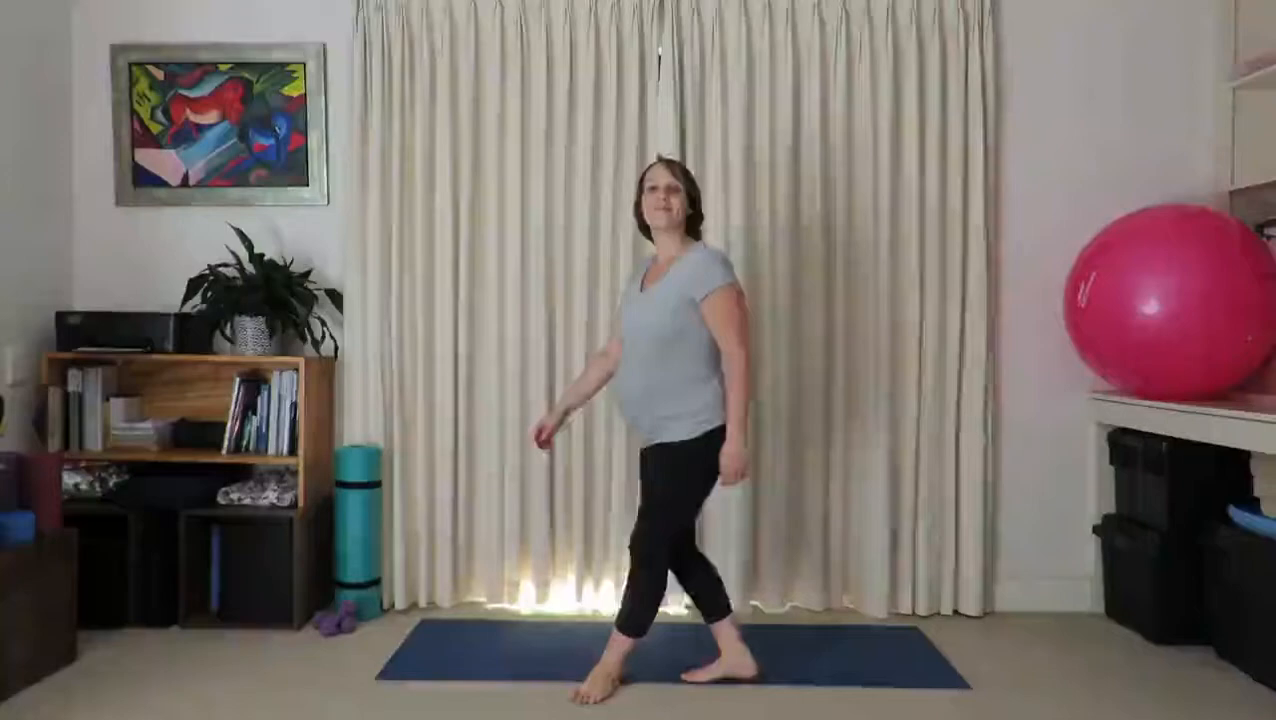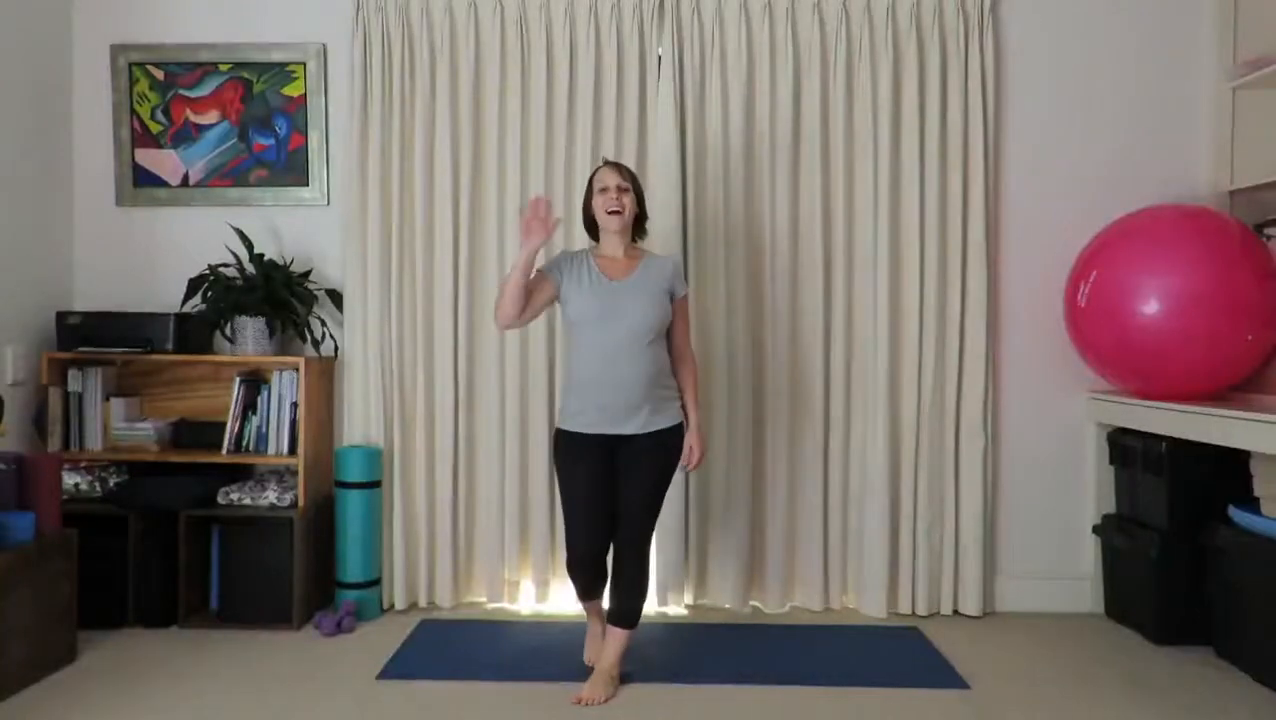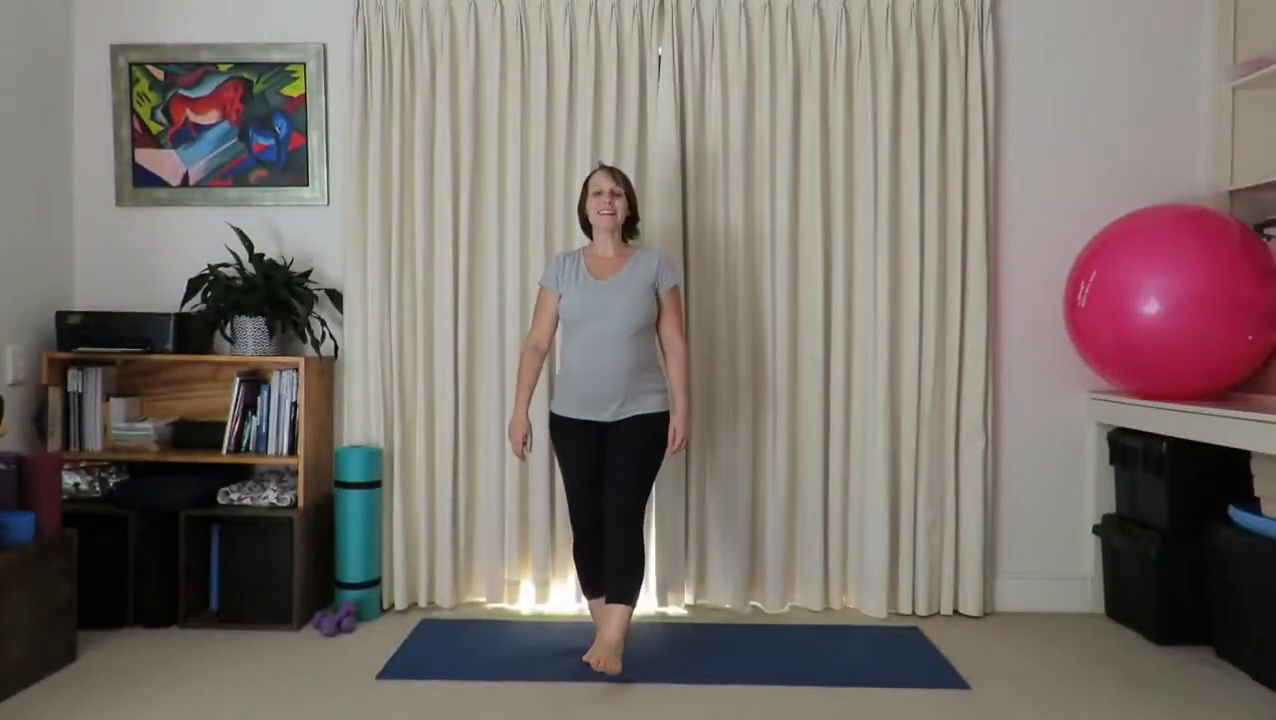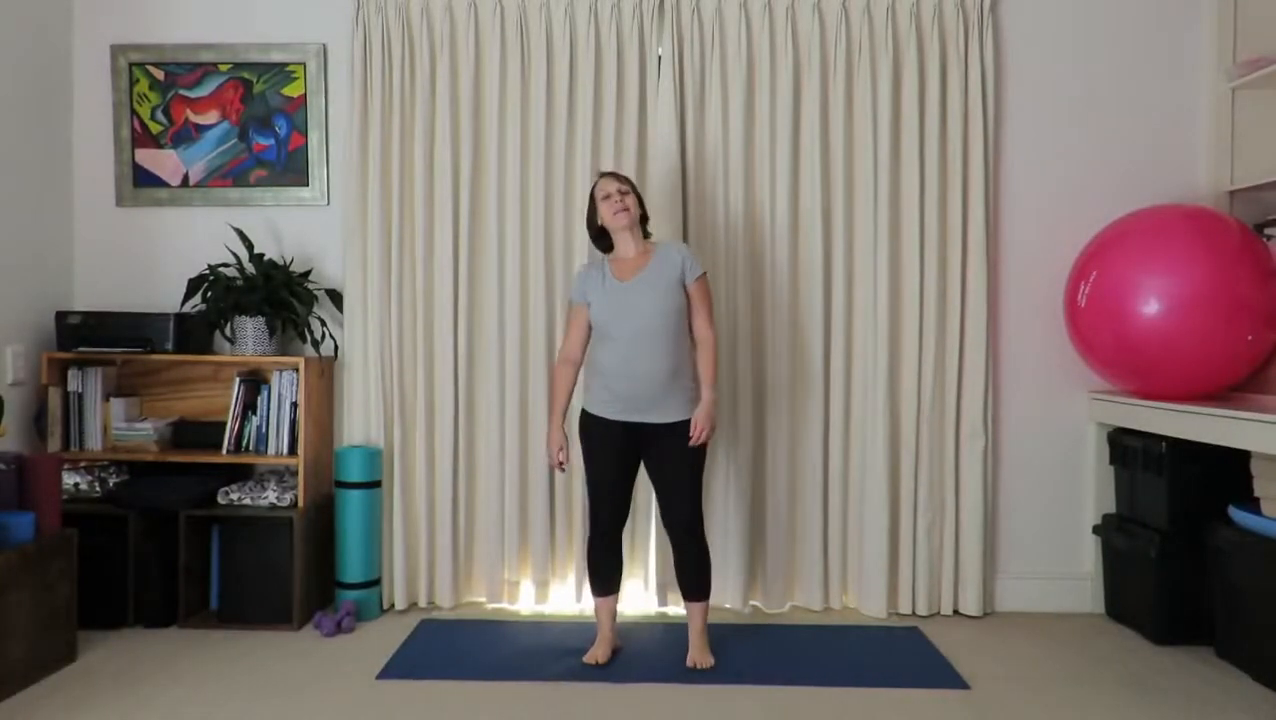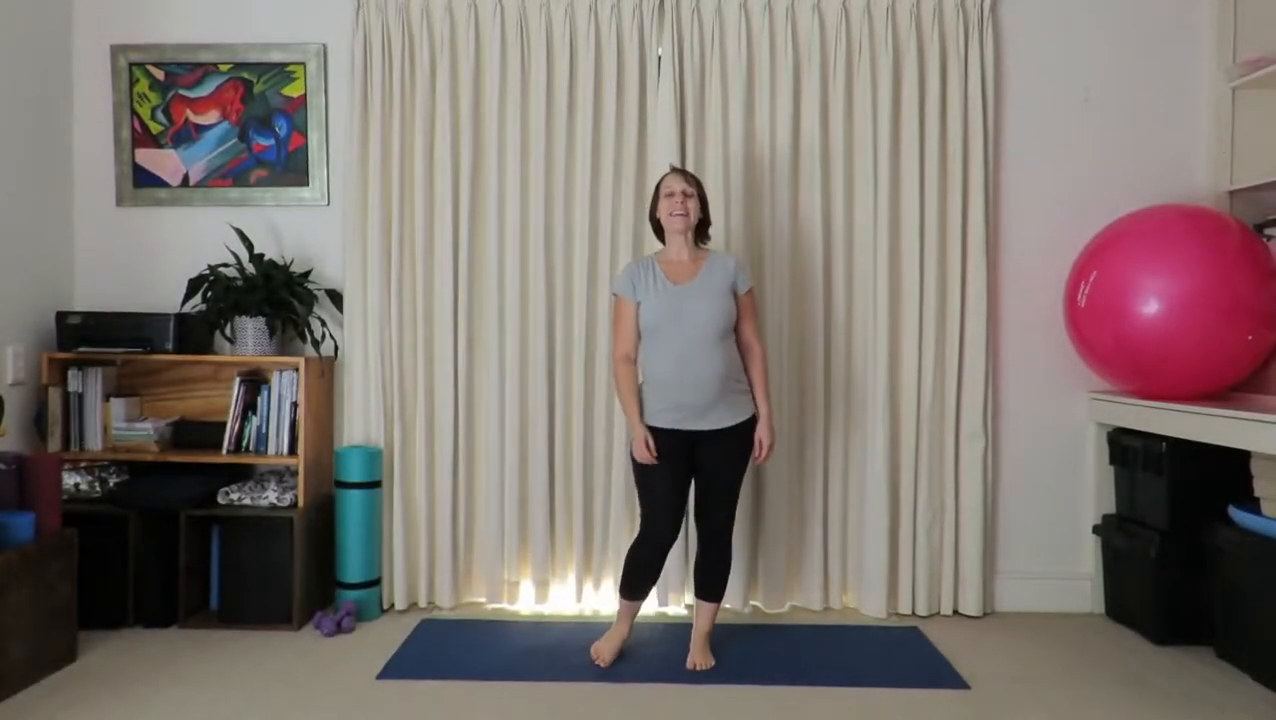
dt=0.7s
person 1, frame 1
left shoulder: (707, 265)
right shoulder: (641, 273)
left elbow: (736, 354)
right elbow: (611, 355)
left wrist: (735, 435)
right wrist: (560, 410)
left hip: (692, 438)
right hip: (660, 437)
left knee: (650, 545)
right knee: (675, 545)
left ankle: (611, 662)
right ankle: (735, 654)
person 1, frame 2
left shoulder: (666, 272)
right shoulder: (568, 266)
left elbow: (682, 356)
right elbow: (508, 316)
left wrist: (694, 425)
right wrist: (530, 249)
left hip: (652, 431)
right hip: (581, 431)
left knee: (633, 543)
right knee: (584, 547)
left ankle: (610, 662)
right ankle: (596, 620)
person 1, frame 3
left shoulder: (655, 266)
right shoulder: (562, 268)
left elbow: (674, 344)
right elbow: (537, 343)
left wrist: (681, 410)
right wrist: (520, 410)
left hip: (639, 415)
right hip: (573, 418)
left knee: (623, 520)
right knee: (586, 524)
left ankle: (616, 641)
right ankle: (602, 630)
person 1, frame 4
left shoulder: (678, 259)
right shoulder: (589, 276)
left elbow: (704, 336)
right elbow: (570, 355)
left wrist: (707, 400)
right wrist: (555, 424)
left hip: (674, 419)
right hip: (606, 420)
left knee: (685, 525)
right knee: (604, 525)
left ankle: (698, 636)
right ankle: (606, 634)
person 1, frame 5
left shoulder: (729, 269)
right shoulder: (636, 275)
left elbow: (751, 347)
right elbow: (624, 357)
left wrist: (764, 414)
right wrist: (634, 423)
left hip: (727, 426)
right hip: (662, 427)
left knee: (715, 530)
right knee: (659, 532)
left ankle: (700, 637)
right ankle: (622, 625)
